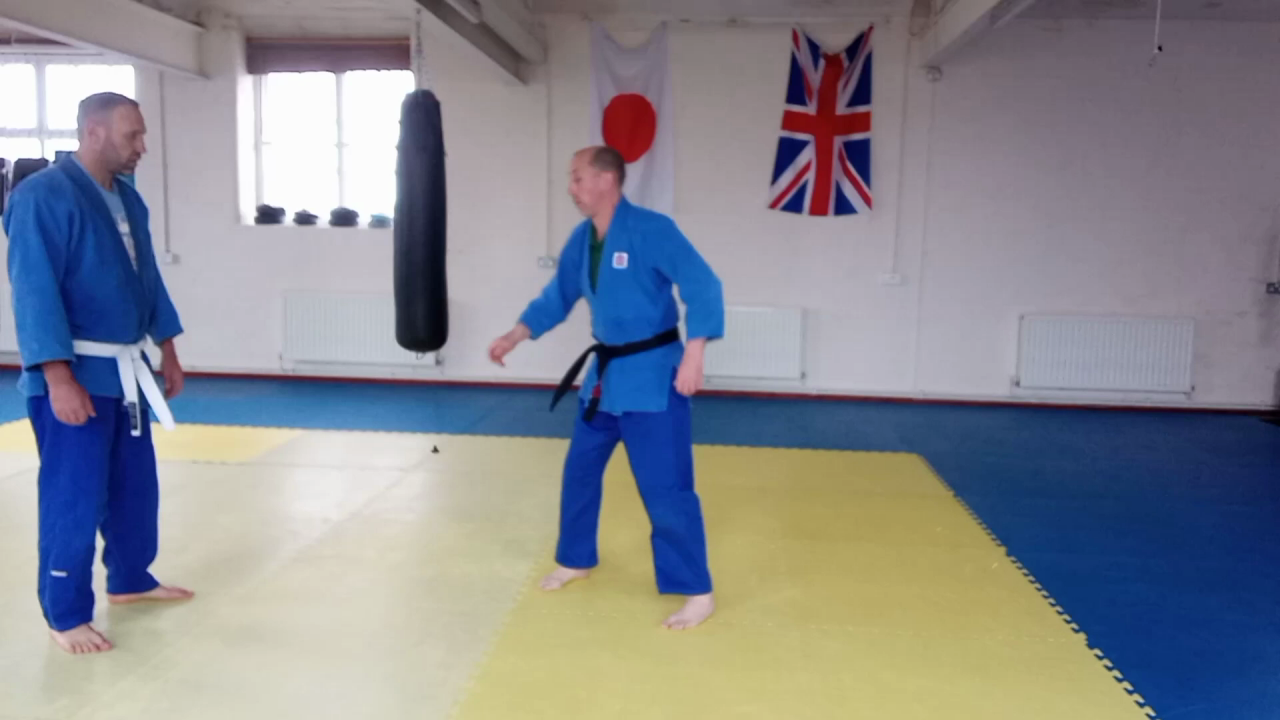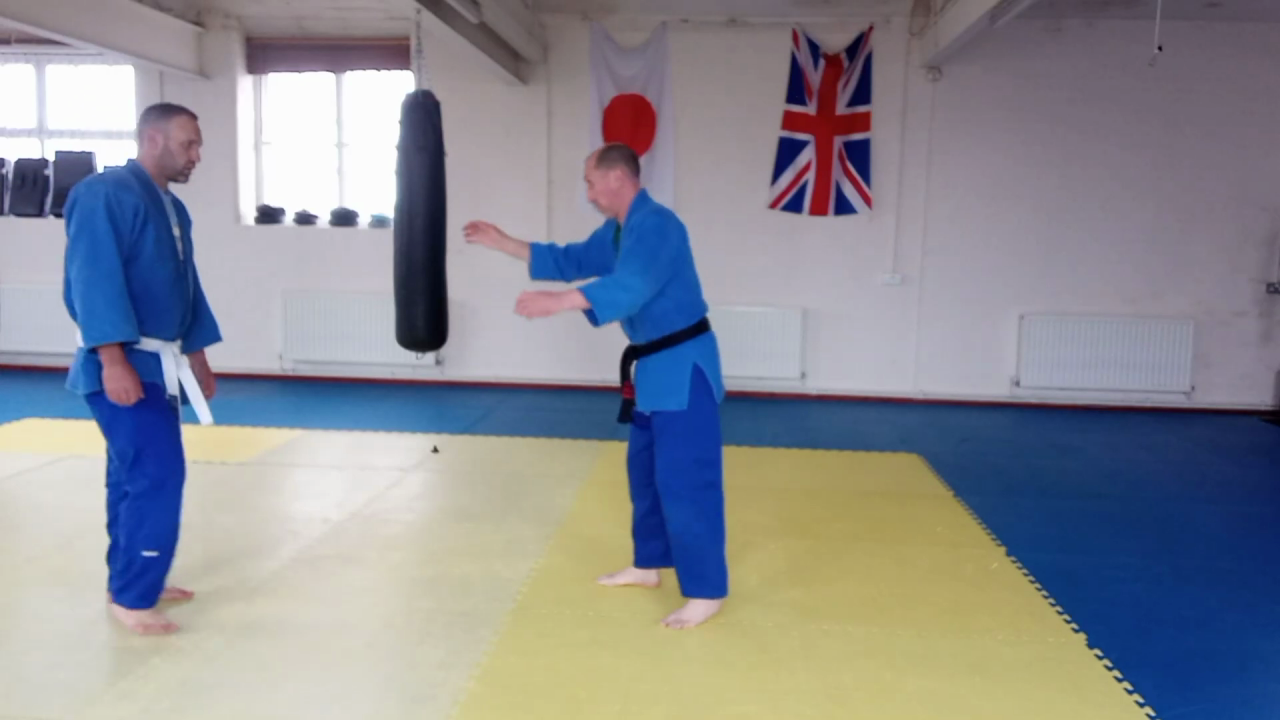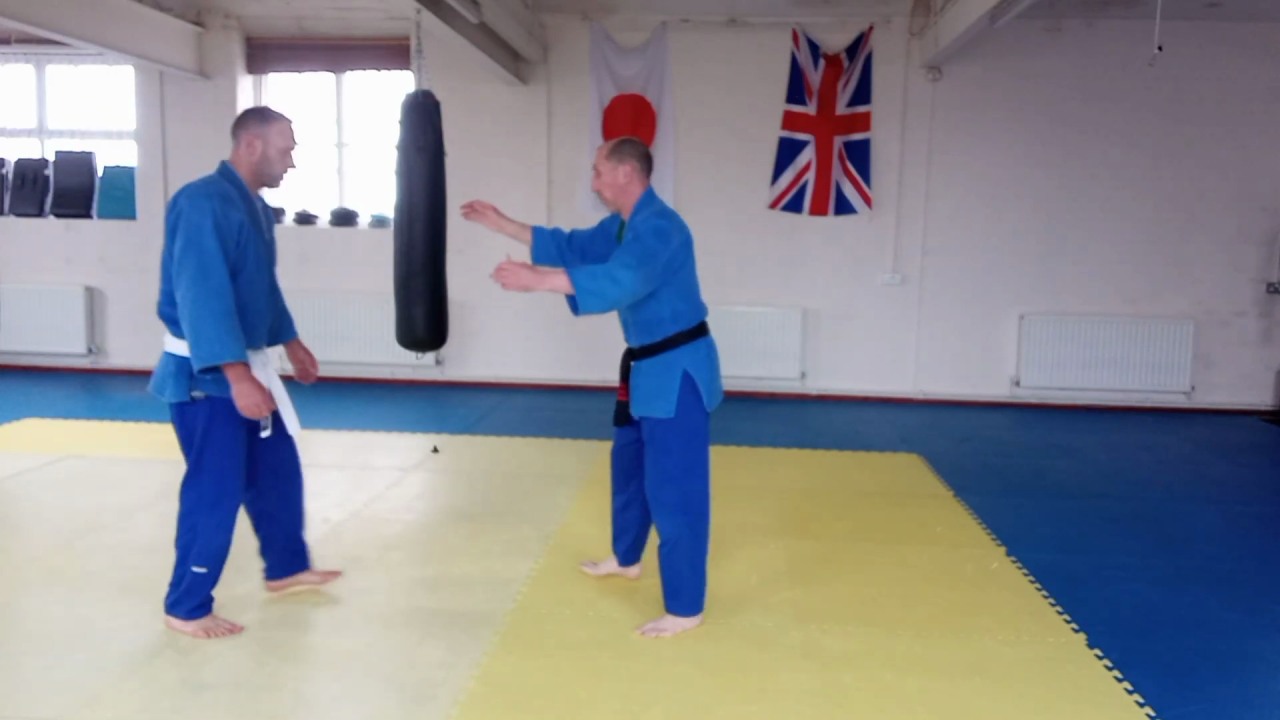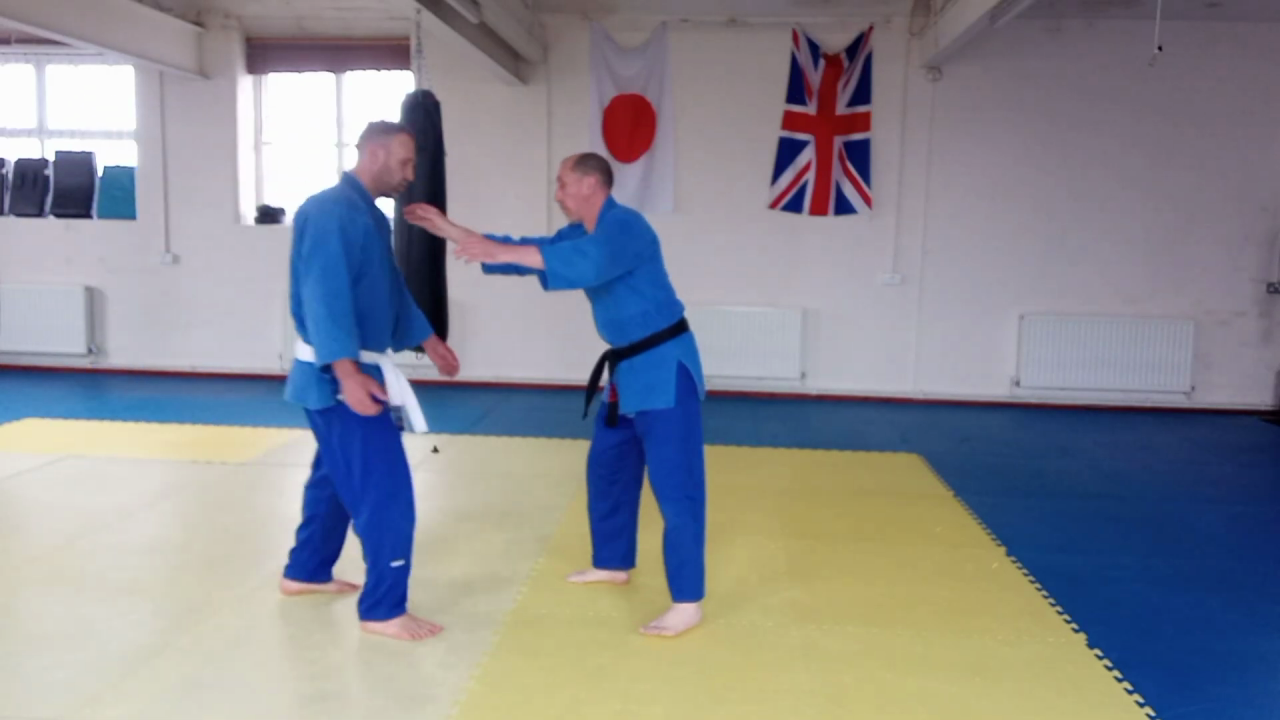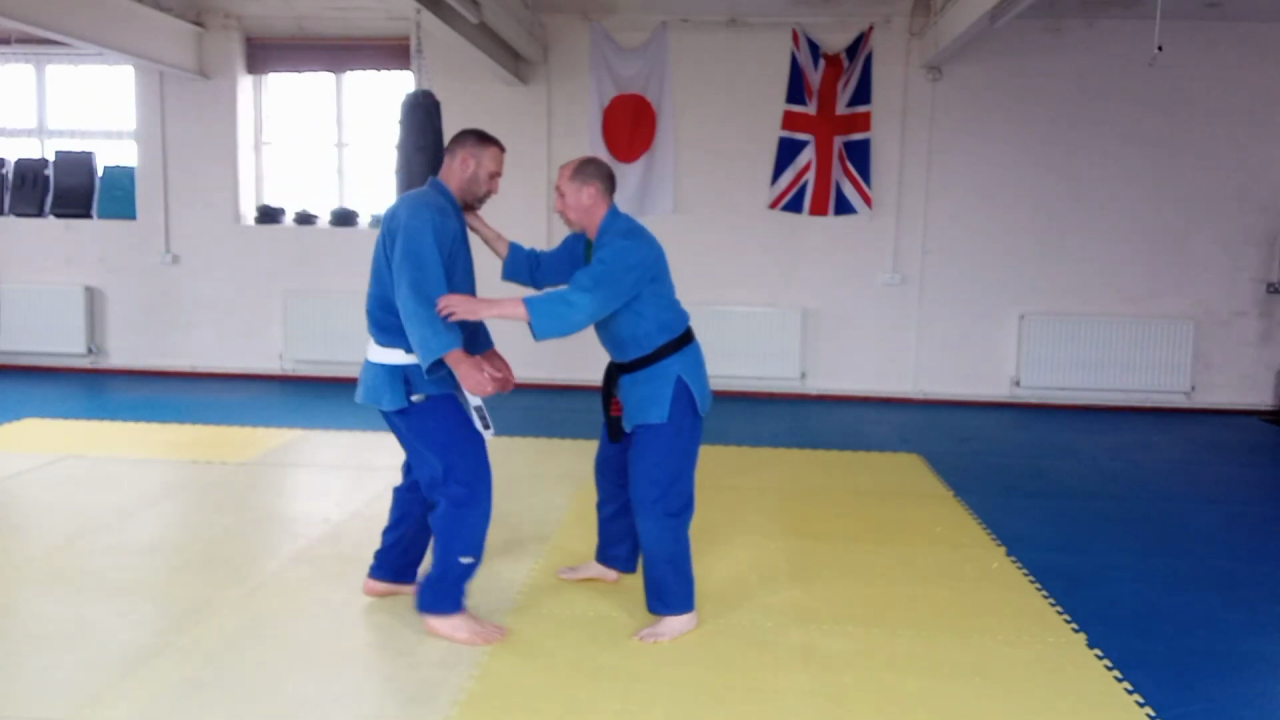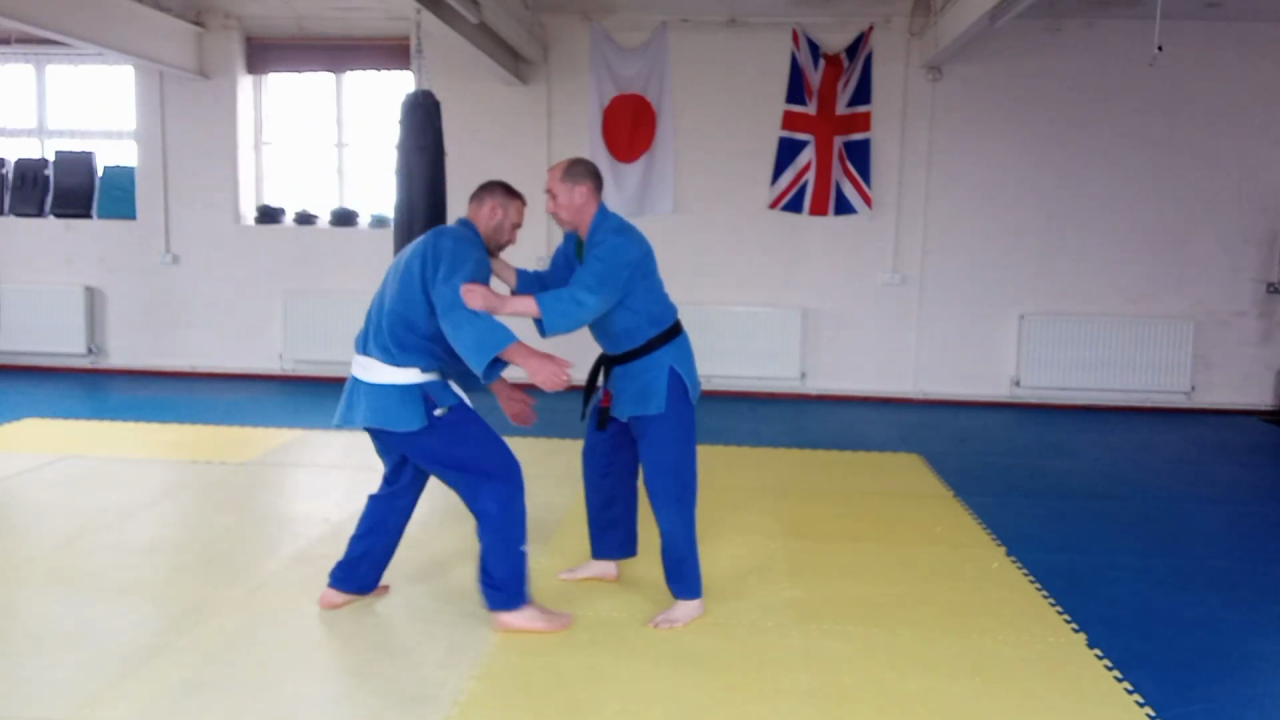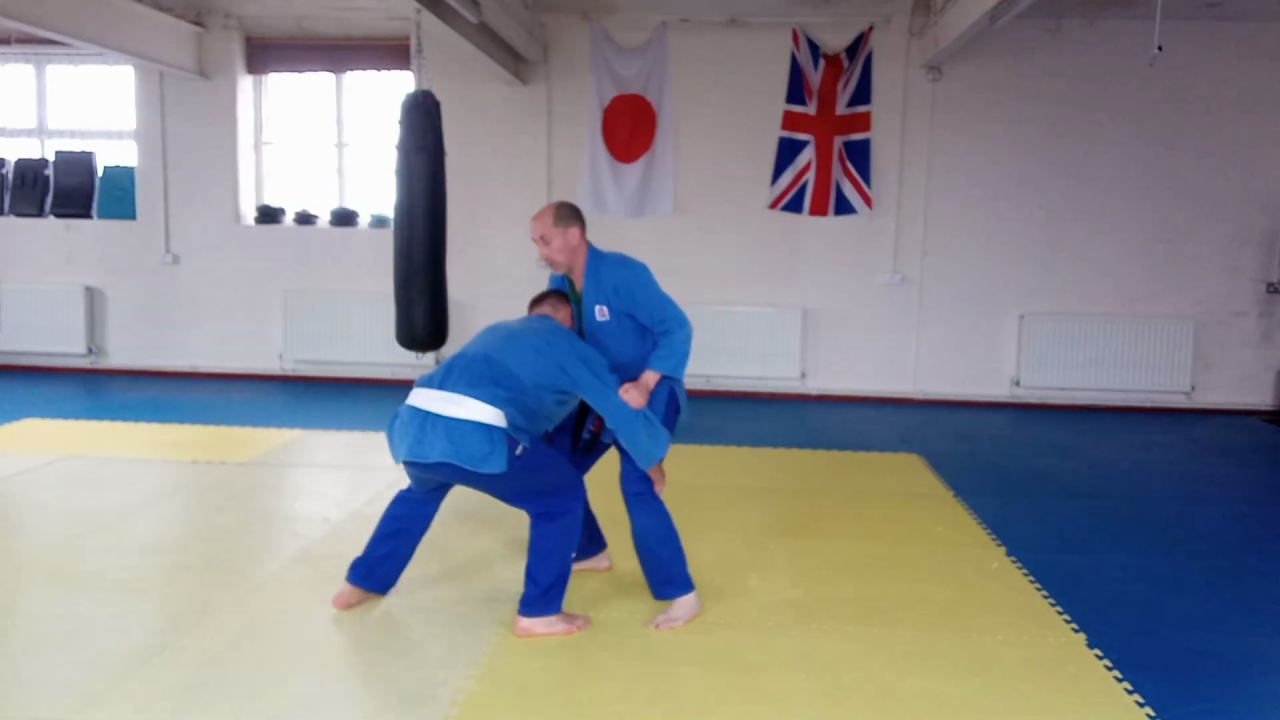
dt=0.7s
person 1, frame 1
left shoulder: (127, 198)
left elbow: (147, 278)
left wrist: (166, 350)
right wrist: (58, 377)
left hip: (123, 368)
right hip: (73, 373)
left knee: (136, 482)
right knee: (74, 495)
left ankle: (131, 580)
right ankle: (66, 615)
person 1, frame 2
left shoulder: (172, 208)
right shoulder: (105, 194)
left elbow: (186, 286)
right elbow: (95, 282)
left wrist: (197, 358)
right wrist: (114, 360)
left hip: (159, 362)
right hip: (122, 364)
left knee: (137, 475)
right knee: (157, 474)
left ankle: (137, 579)
right ankle: (133, 595)
person 1, frame 3
left shoulder: (255, 207)
right shoulder: (203, 203)
right elbow: (203, 298)
left wrist: (291, 343)
right wrist: (237, 376)
left hip: (244, 367)
right hip: (205, 374)
left knee: (277, 468)
right knee: (214, 488)
left ankle: (286, 566)
right ankle: (186, 607)
person 1, frame 4
left shoulder: (370, 217)
right shoulder: (330, 212)
left elbow: (391, 291)
right elbow: (325, 299)
left wrist: (429, 341)
right wrist: (348, 373)
left hip: (357, 368)
right hip: (339, 374)
left knee: (338, 474)
right knee: (384, 485)
left ankle: (306, 571)
right ankle: (382, 608)
person 1, frame 5
left shoulder: (441, 215)
right shoulder: (421, 212)
left elbow: (456, 300)
right elbow: (418, 299)
left wrist: (486, 351)
right wrist: (462, 362)
left hip: (410, 370)
right hip: (408, 374)
left knee: (427, 477)
right knee: (466, 479)
left ankle: (390, 572)
right ankle: (444, 605)
person 1, frame 6
left shoulder: (438, 244)
right shoulder: (459, 245)
right elbow: (461, 316)
left wrist: (499, 388)
right wrist: (527, 358)
left hip: (375, 387)
right hip: (408, 393)
left knee: (402, 481)
right knee: (498, 479)
left ankle: (349, 583)
right ankle: (509, 603)
person 1, frame 7
left shoulder: (499, 331)
right shoulder: (568, 344)
right elbow: (624, 412)
right wrist: (653, 464)
left hip: (417, 422)
right hip: (474, 436)
left knee: (422, 491)
right knee: (562, 495)
left ankle: (361, 583)
right ankle: (537, 613)
person 2, frame 1
left shoulder: (652, 230)
right shoulder: (582, 239)
left elbow: (704, 289)
right elbow: (558, 296)
left wrist: (693, 355)
right wrist: (514, 335)
left hip: (654, 371)
right hip: (607, 370)
left knee: (664, 484)
right knee: (580, 468)
left ankle: (697, 592)
right ankle: (574, 560)
person 2, frame 2
left shoulder: (657, 225)
right shoulder: (617, 231)
left elbow: (631, 288)
right elbow: (572, 260)
left wrist: (557, 303)
right wrist: (504, 243)
left hip: (684, 366)
right hip: (654, 365)
left knee: (684, 480)
right knee: (645, 472)
left ankle: (706, 592)
right ankle: (648, 564)
person 2, frame 3
left shoulder: (658, 226)
right shoulder: (622, 225)
left elbow: (619, 282)
right elbow: (573, 246)
left wrist: (539, 280)
right wrist: (503, 223)
left hip: (679, 370)
right hip: (653, 367)
left knee: (673, 487)
right knee: (629, 464)
left ankle: (685, 608)
right ankle: (625, 557)
person 2, frame 4
left shoulder: (625, 226)
right shoulder: (581, 232)
left elbow: (587, 263)
right elbow: (531, 251)
left wrist: (503, 252)
right wrist: (449, 229)
left hip: (665, 366)
right hip: (630, 366)
left knee: (674, 482)
right knee: (608, 467)
left ankle: (687, 601)
right ankle: (612, 563)
person 2, frame 5
left shoulder: (627, 246)
right shoulder: (587, 242)
left elbow: (576, 306)
right elbow: (537, 268)
left wrist: (488, 308)
right wrist: (478, 226)
left hip: (668, 379)
right hip: (635, 376)
left knee: (656, 493)
right knee: (614, 473)
left ankle: (678, 610)
right ankle: (613, 561)
person 2, frame 6
left shoulder: (619, 243)
right shoulder: (577, 242)
left elbow: (580, 302)
right elbow: (545, 286)
left wrist: (501, 305)
right wrist: (492, 263)
left hip: (659, 369)
right hip: (623, 368)
left knee: (667, 482)
right knee: (603, 462)
left ankle: (689, 596)
right ankle: (608, 558)
person 2, frame 7
left shoulder: (624, 274)
right shoulder: (558, 284)
left elbow: (676, 329)
left wrist: (644, 384)
left hip: (649, 396)
left knee: (637, 489)
left ankle: (682, 595)
right ankle: (590, 552)
